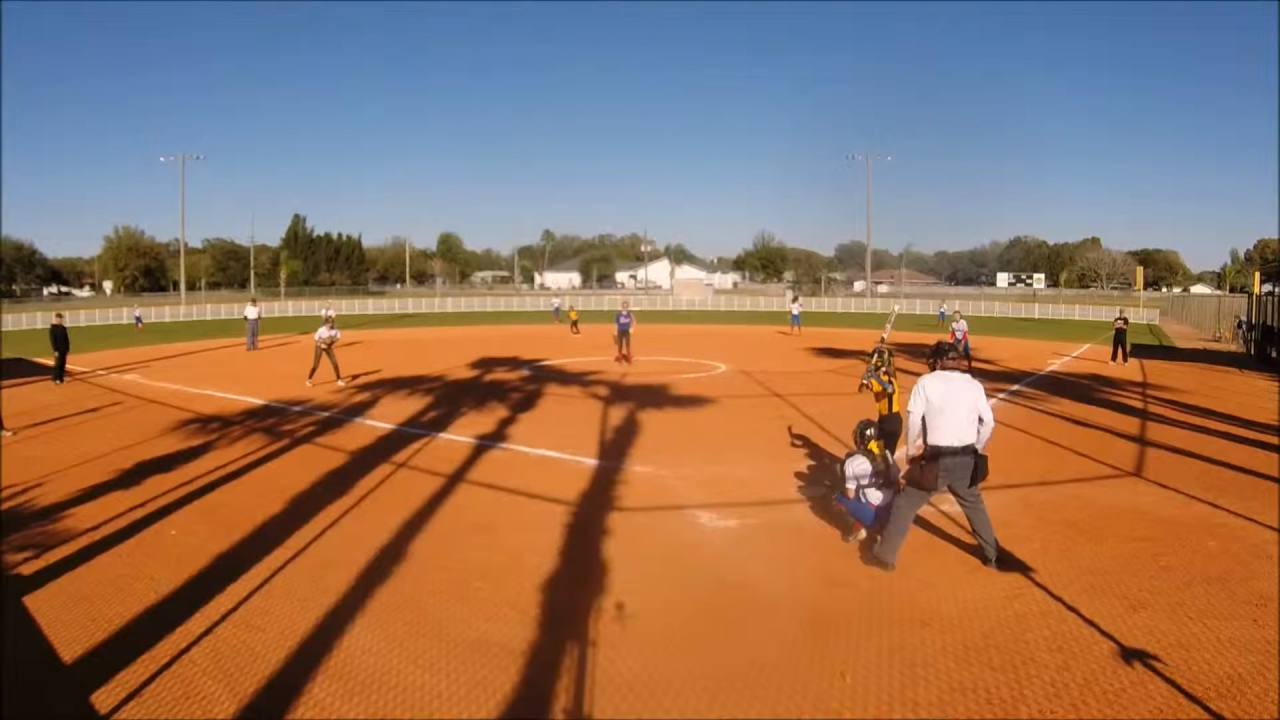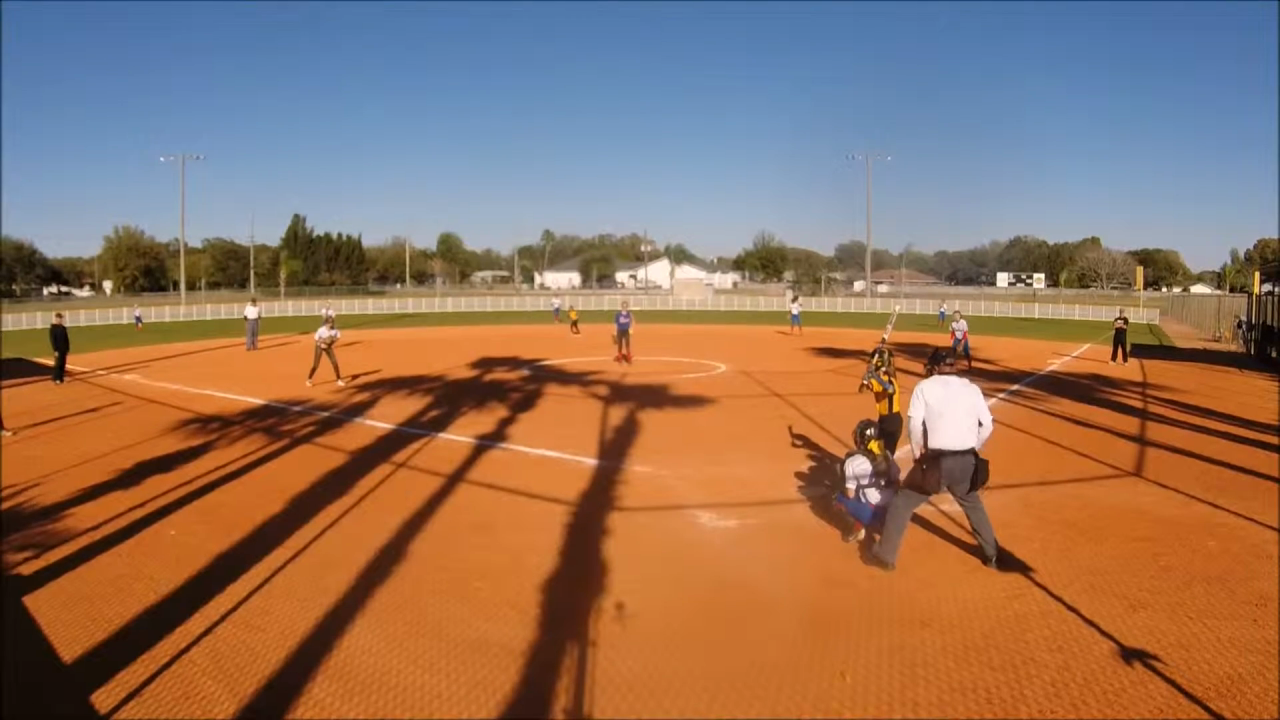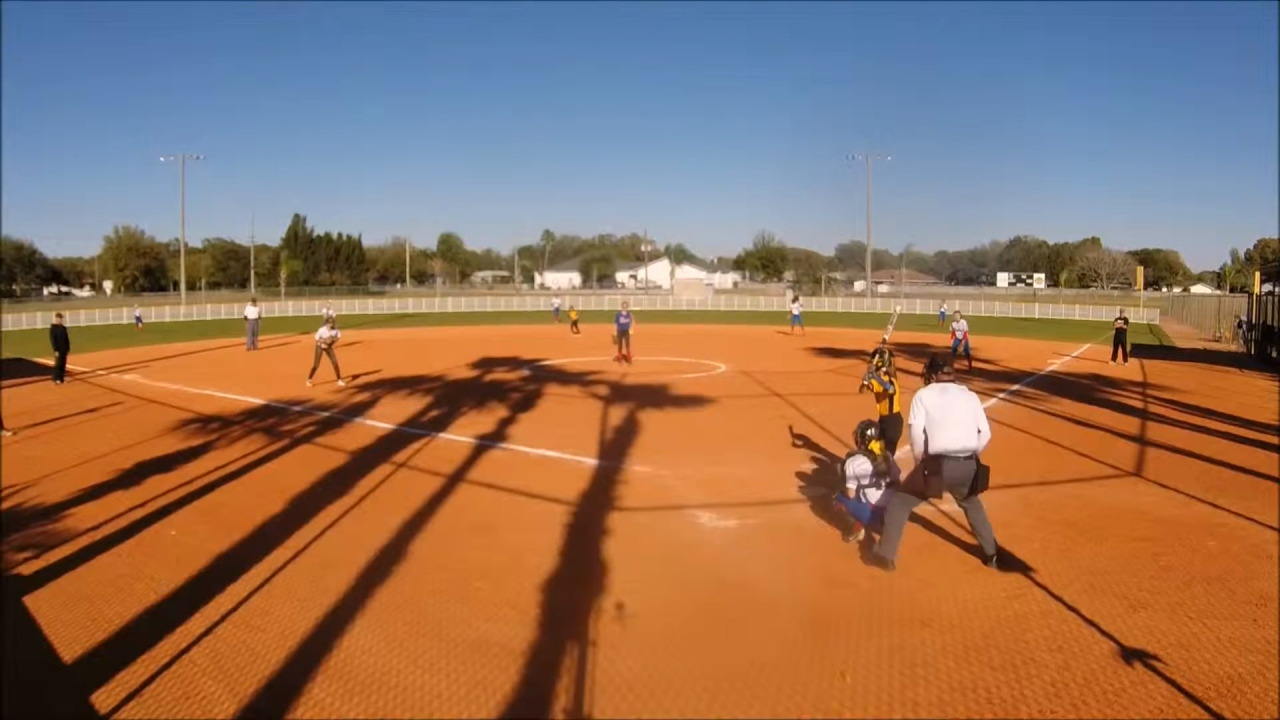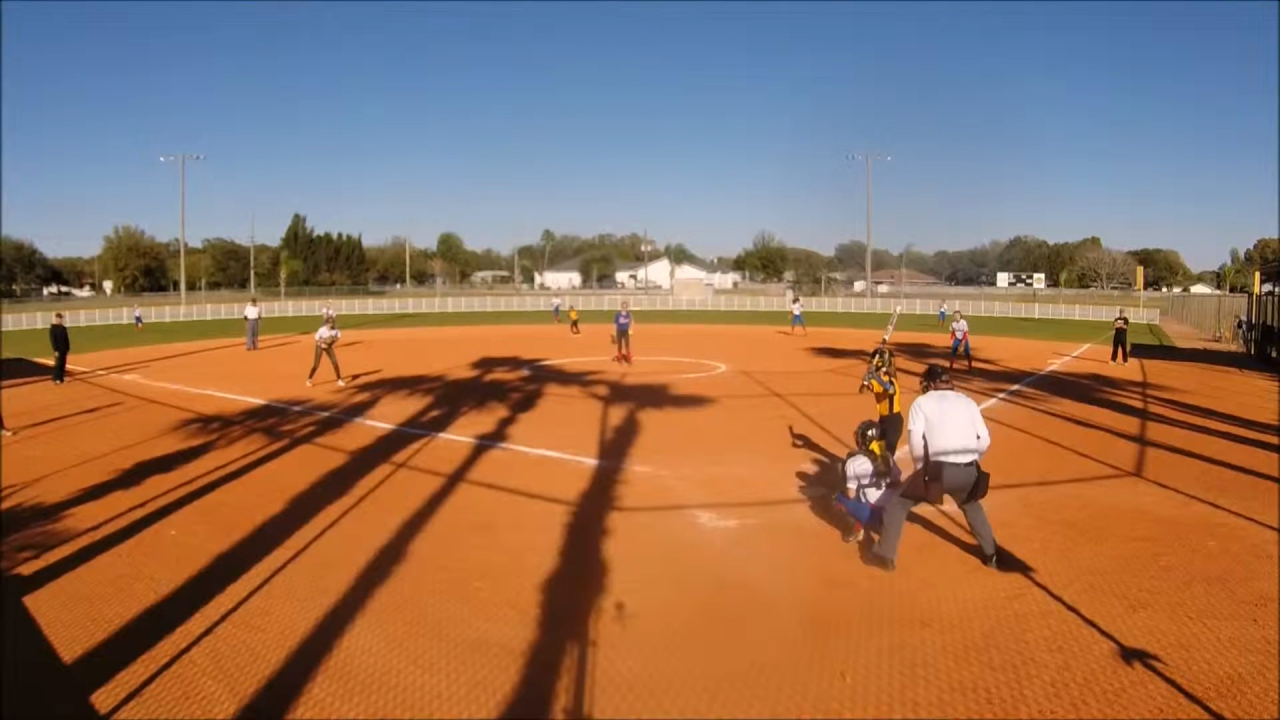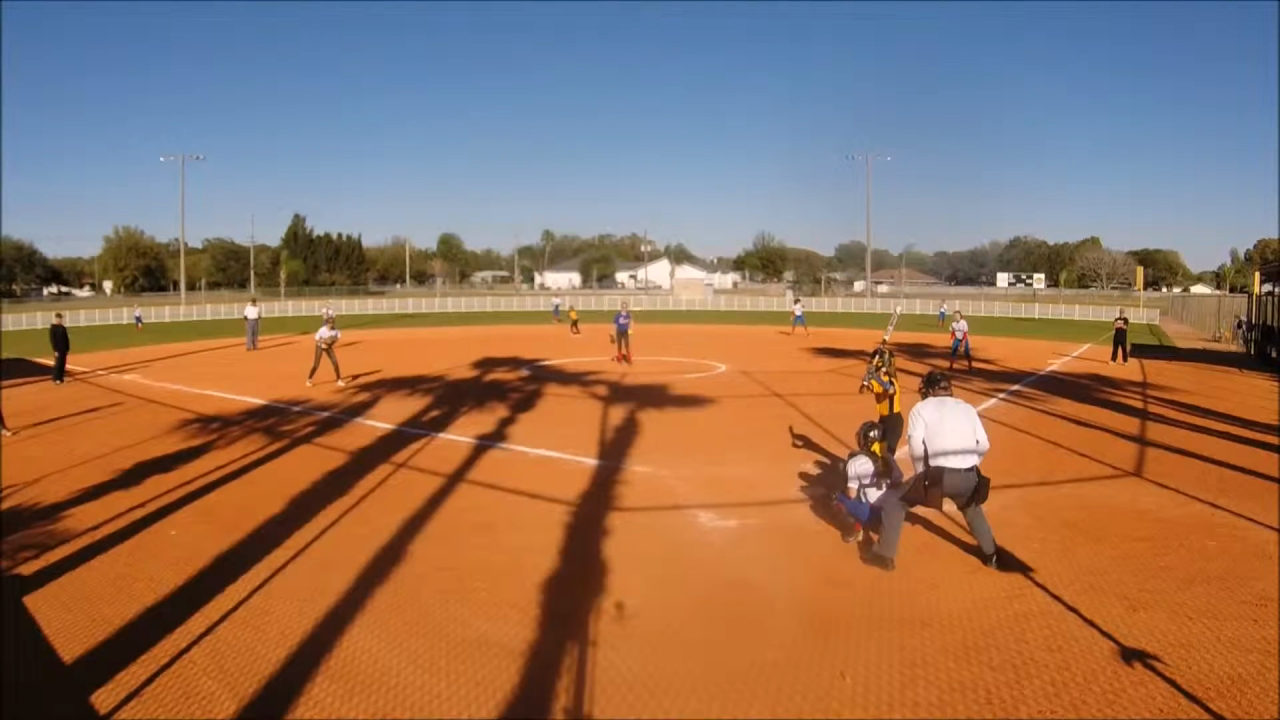
dt=0.1s
person 1, frame 1
left shoulder: (926, 381)
right shoulder: (974, 385)
left elbow: (913, 419)
right elbow: (988, 422)
left wrist: (911, 449)
right wrist: (974, 449)
left hip: (936, 457)
right hip: (966, 458)
left knee: (905, 503)
right knee: (974, 504)
left ankle: (884, 556)
right ankle: (992, 555)
person 1, frame 2
left shoulder: (925, 386)
right shoulder: (972, 389)
left elbow: (915, 424)
right elbow: (987, 425)
left wrist: (917, 452)
left hip: (938, 460)
right hip: (966, 461)
left knee: (901, 503)
right knee: (973, 504)
left ankle: (884, 556)
right ankle: (992, 554)
person 1, frame 3
left shoulder: (924, 394)
right shoulder: (971, 396)
left elbow: (916, 433)
right elbow: (985, 434)
left wrist: (922, 463)
left hip: (939, 464)
right hip: (968, 466)
left knee: (898, 502)
right knee: (972, 504)
left ankle: (884, 555)
right ankle: (991, 554)
person 1, frame 4
left shoulder: (923, 401)
right shoulder: (969, 402)
left elbow: (915, 439)
right elbow: (984, 440)
left wrist: (921, 468)
left hip: (939, 470)
right hip: (969, 472)
left knee: (895, 503)
right knee: (971, 505)
left ankle: (884, 555)
right ankle: (991, 555)
person 1, frame 5
left shoulder: (922, 408)
right shoulder: (968, 408)
left elbow: (916, 445)
right elbow: (984, 445)
left wrist: (922, 476)
left hip: (940, 476)
right hip: (969, 478)
left knee: (892, 501)
right knee: (971, 506)
left ankle: (884, 555)
right ankle: (991, 555)
